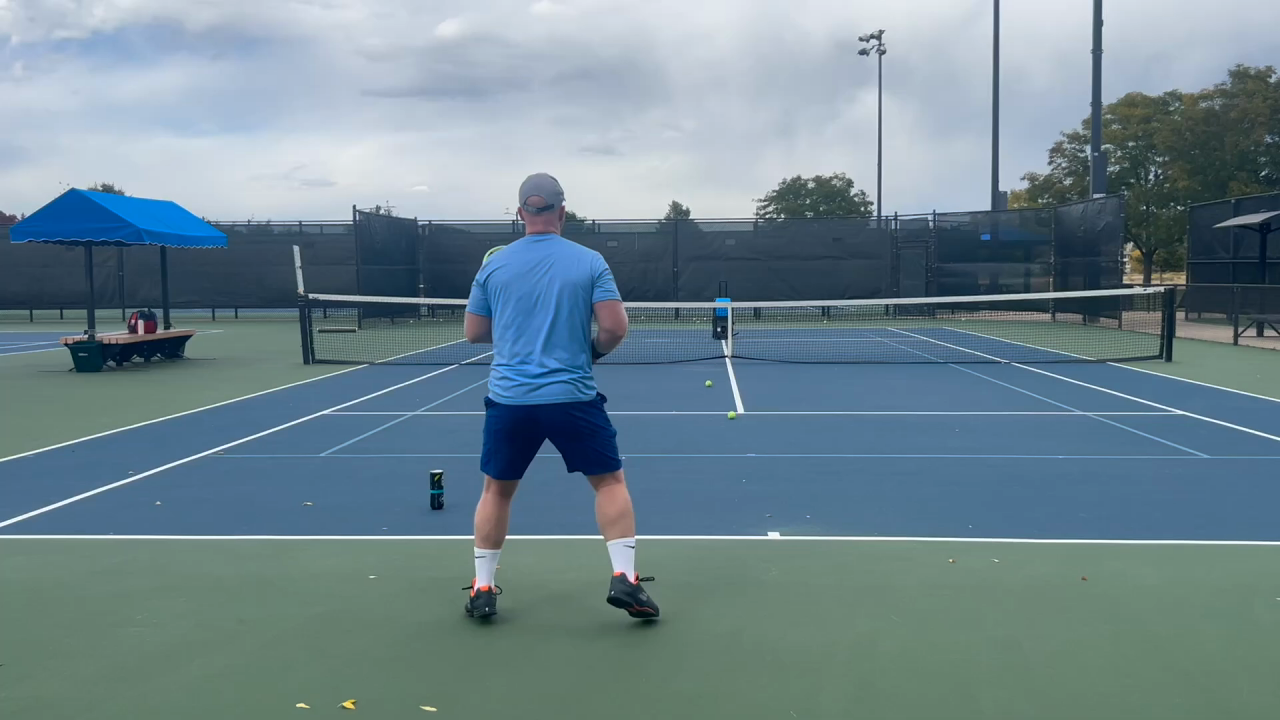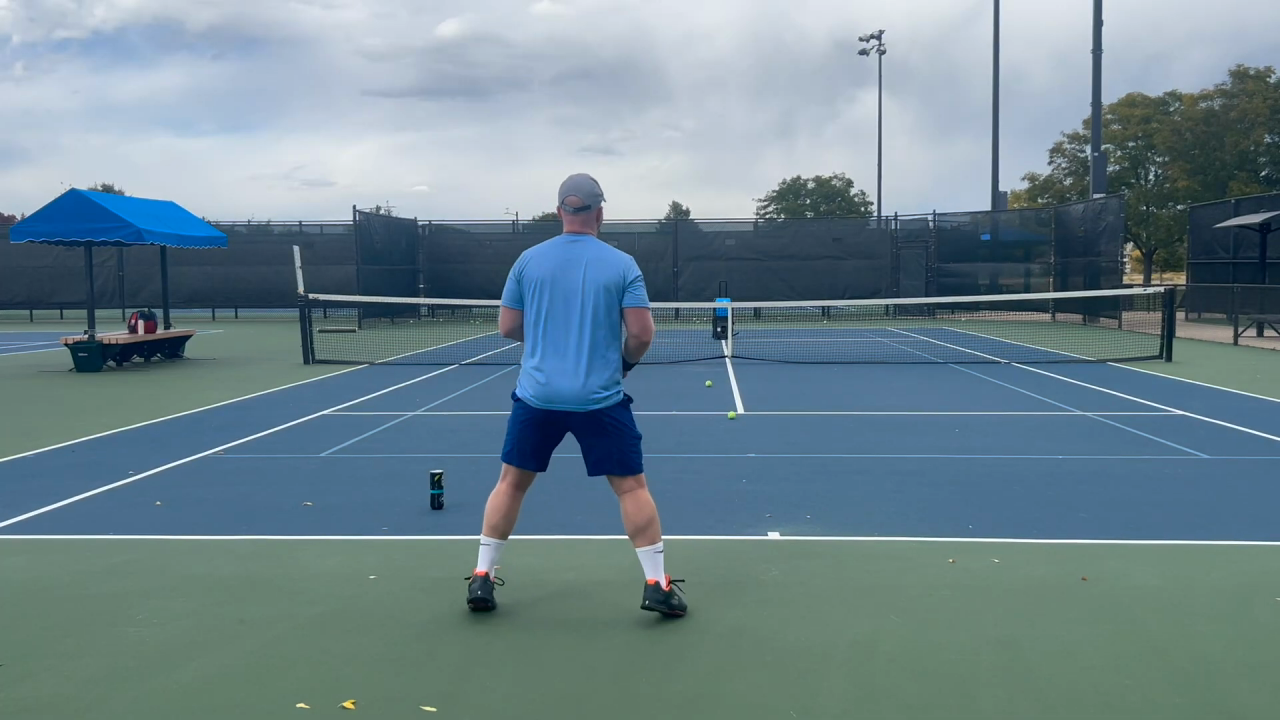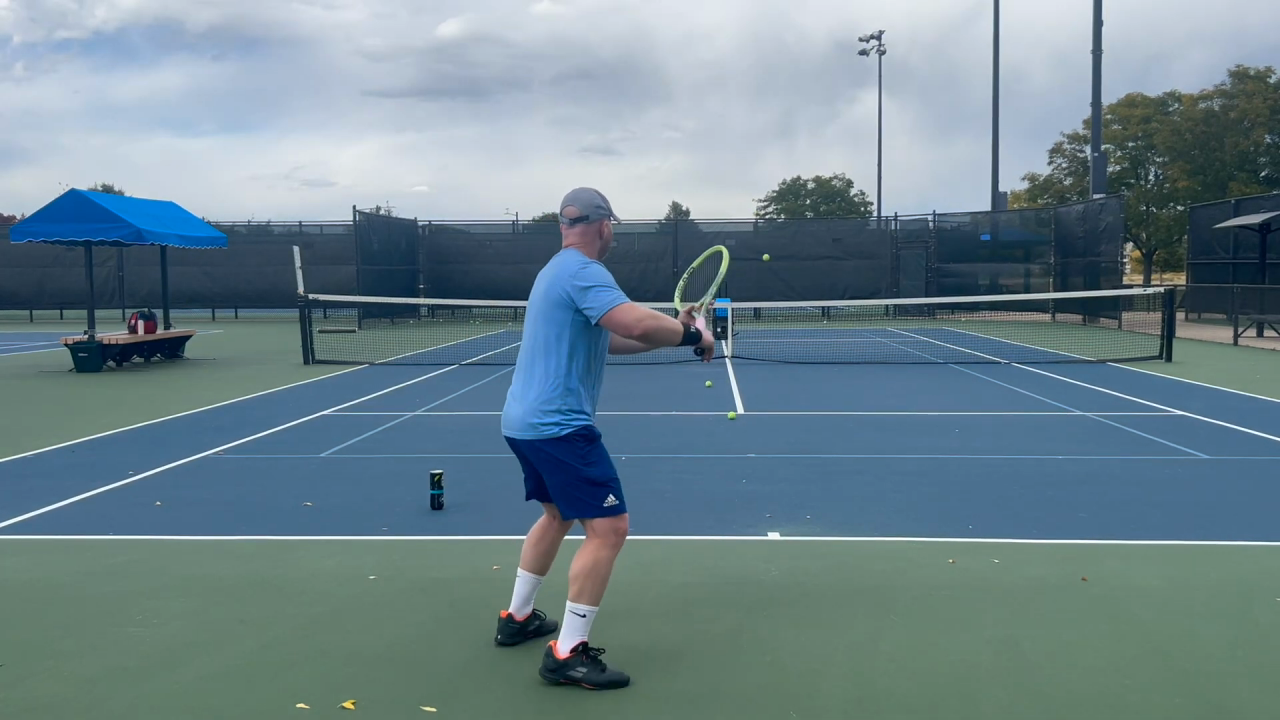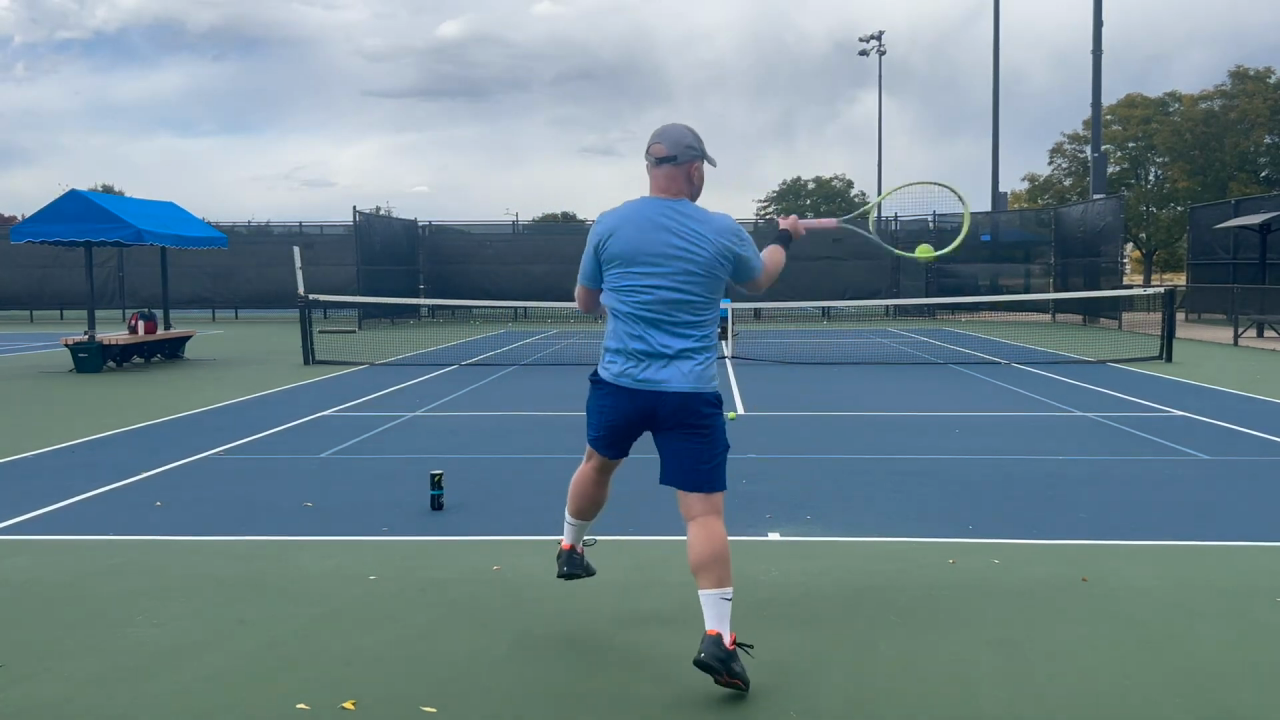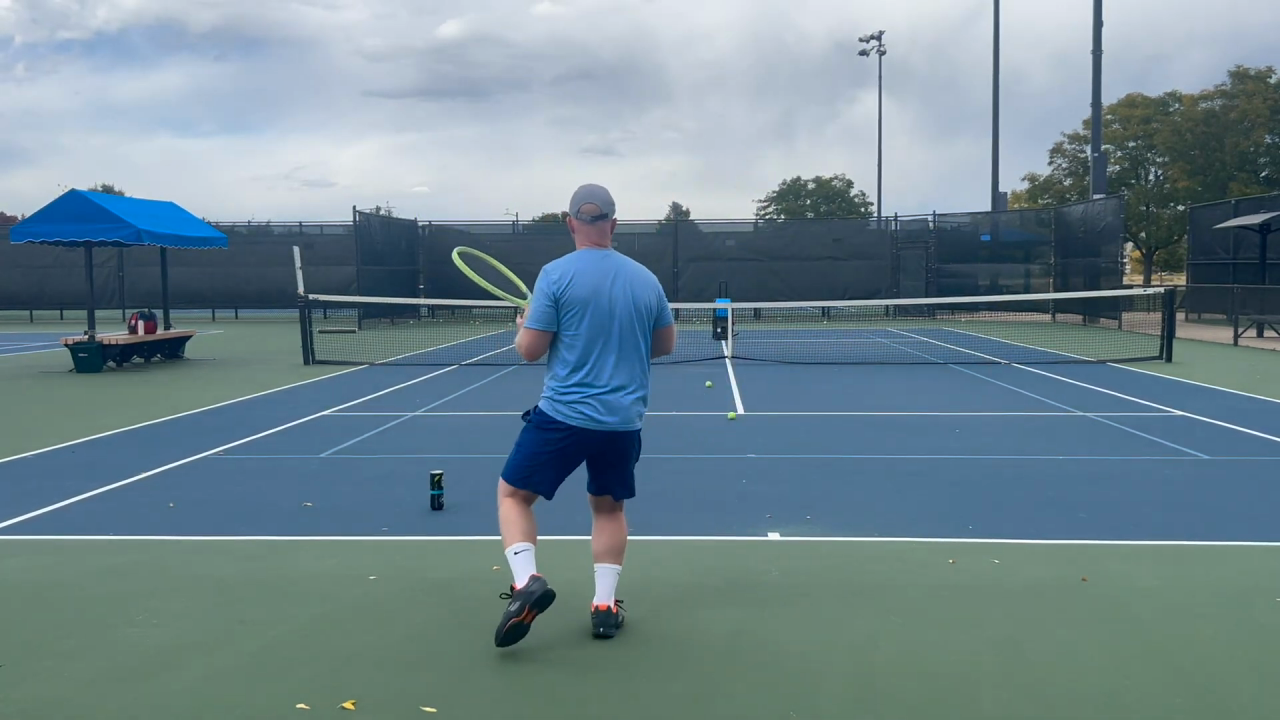
dt=1s
person 1, frame 1
left shoulder: (492, 264)
right shoulder: (589, 261)
left elbow: (474, 333)
right elbow: (616, 326)
right wrist: (594, 350)
left hip: (510, 399)
right hip: (572, 399)
left knee: (496, 490)
right knee: (609, 481)
left ankle: (482, 590)
right ankle: (624, 578)
person 1, frame 2
left shoulder: (529, 260)
right shoulder: (622, 265)
left elbow: (508, 327)
right elbow: (642, 333)
right wrist: (624, 361)
left hip: (536, 397)
right hip: (599, 400)
left knee: (511, 481)
right knee: (631, 485)
left ankle: (481, 578)
right ankle: (658, 585)
person 1, frame 3
left shoulder: (559, 274)
right shoulder: (582, 272)
left elbow: (614, 339)
right elbow: (634, 322)
left wrist: (671, 332)
right wrist: (691, 334)
left hip: (524, 423)
right hip: (558, 426)
left knee: (558, 512)
right knee: (608, 530)
left ankle: (517, 617)
right ankle: (567, 653)
person 1, frame 4
left shoulder: (610, 223)
right shoulder: (721, 230)
left elbow: (586, 303)
right elbow: (761, 280)
right wrist: (784, 239)
left hip: (618, 381)
right hip: (690, 394)
left knee: (598, 462)
right knee: (703, 513)
left ankle: (570, 547)
right ankle: (717, 640)
person 1, frame 5
left shoulder: (556, 274)
right shoulder: (646, 279)
left elbow: (529, 350)
right elbow: (666, 346)
left wrist: (523, 330)
left hip: (561, 418)
right hip: (624, 421)
left knee: (513, 496)
right knee: (609, 508)
left ankle: (528, 586)
right ankle: (605, 606)
